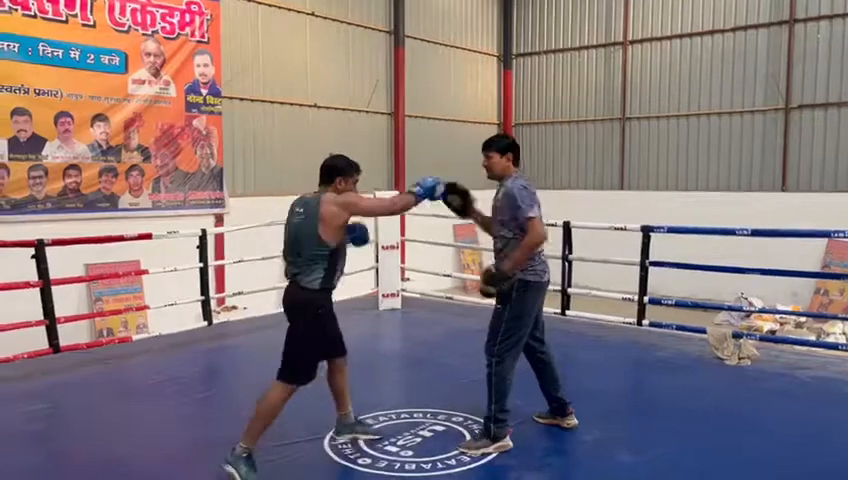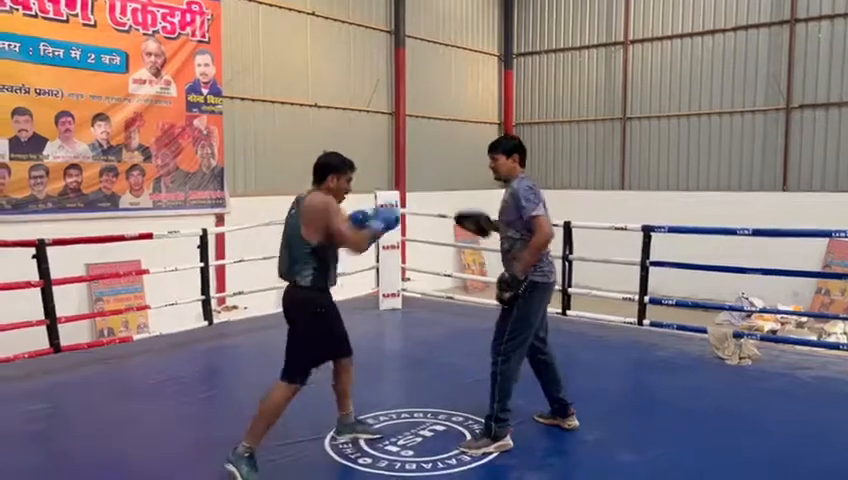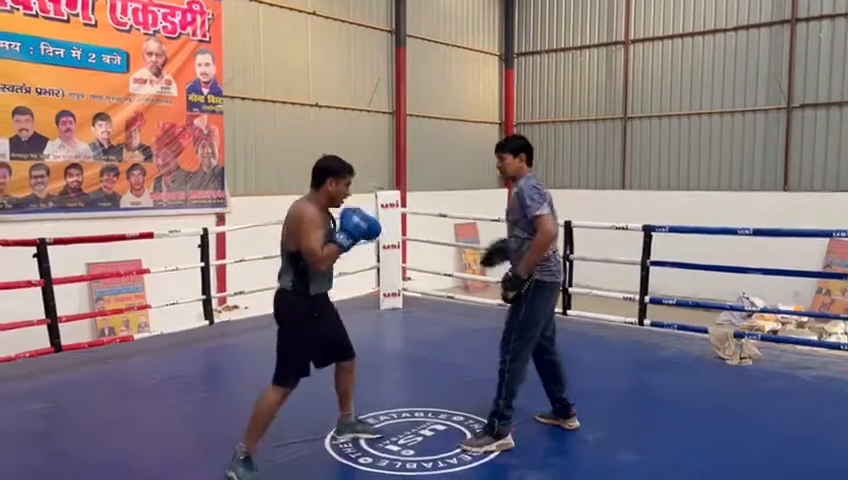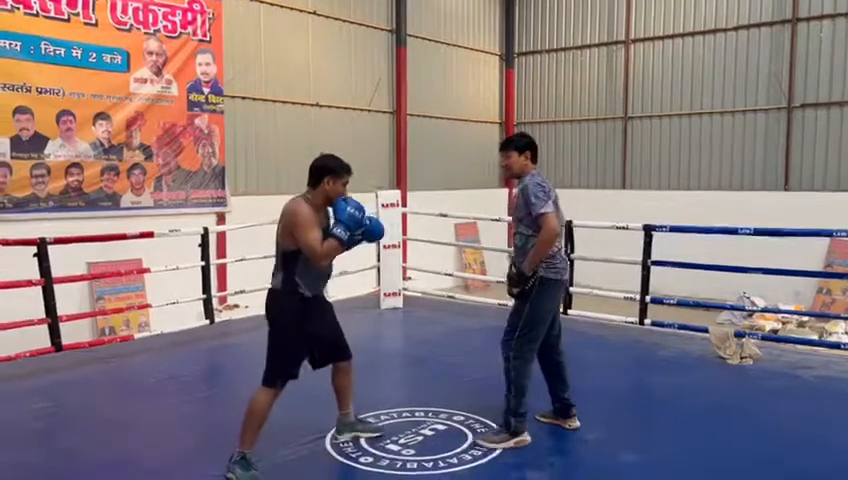
dt=0.1s
person 1, frame 1
left shoulder: (301, 204)
right shoulder: (338, 203)
right elbow: (391, 206)
right wrist: (422, 190)
left hip: (308, 293)
right hip: (309, 299)
left knee: (338, 357)
right knee: (291, 380)
left ankle: (345, 423)
right ankle: (240, 453)
person 1, frame 2
left shoulder: (303, 203)
right shoulder: (323, 203)
right elbow: (356, 244)
left wrist: (342, 230)
right wrist: (378, 223)
left hip: (311, 295)
right hip: (308, 298)
left knee: (343, 357)
right knee: (293, 380)
left ankle: (346, 422)
right ankle: (242, 454)
person 1, frame 3
left shoulder: (322, 211)
right shoulder: (305, 211)
left elbow: (324, 250)
right elbow: (319, 261)
left wrist: (356, 233)
right wrist: (345, 234)
left hip: (316, 299)
right hip: (296, 303)
left knee: (346, 359)
right knee: (283, 384)
left ankle: (347, 422)
person 1, frame 4
left shoulder: (320, 209)
right shoulder: (300, 210)
left elbow: (325, 248)
right elbow: (320, 258)
left wrist: (357, 233)
right wrist: (344, 226)
left hip: (312, 300)
right hip: (289, 304)
left knee: (343, 359)
right knee: (273, 383)
left ankle: (346, 422)
person 2, frame 1
left shoulder: (517, 188)
right shoulder: (507, 189)
left elbow: (537, 234)
right elbow: (499, 229)
left wrist: (505, 269)
right wrist: (470, 211)
left hip: (523, 279)
right hip: (530, 278)
left knee: (499, 351)
right knee: (534, 345)
left ankle: (496, 433)
right ankle: (561, 410)
person 2, frame 2
left shoulder: (522, 189)
right shoulder: (515, 190)
left elbow: (544, 233)
left wrist: (518, 272)
left hip: (531, 280)
right hip: (537, 279)
left knee: (505, 351)
right knee: (537, 346)
left ankle: (497, 432)
right ankle: (563, 411)
person 2, frame 3
left shoulder: (527, 188)
right shoulder: (528, 188)
left elbow: (548, 232)
left wrist: (521, 271)
right wrist: (507, 247)
left hip: (538, 279)
right hip: (545, 278)
left knee: (513, 351)
right knee: (543, 346)
left ankle: (498, 430)
right ankle: (564, 411)
person 2, frame 4
left shoulder: (532, 185)
right shoulder: (533, 185)
left elbow: (552, 229)
left wrist: (526, 268)
right wrist: (527, 264)
left hip: (543, 277)
right hip: (551, 275)
left knee: (516, 347)
right knee: (548, 345)
left ankle: (514, 427)
right ankle: (564, 411)
